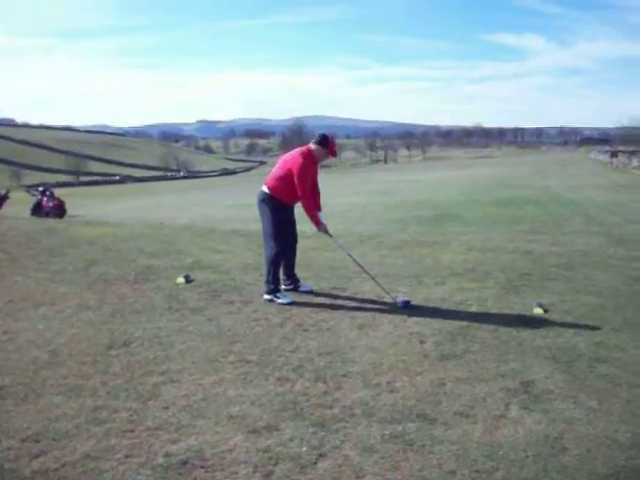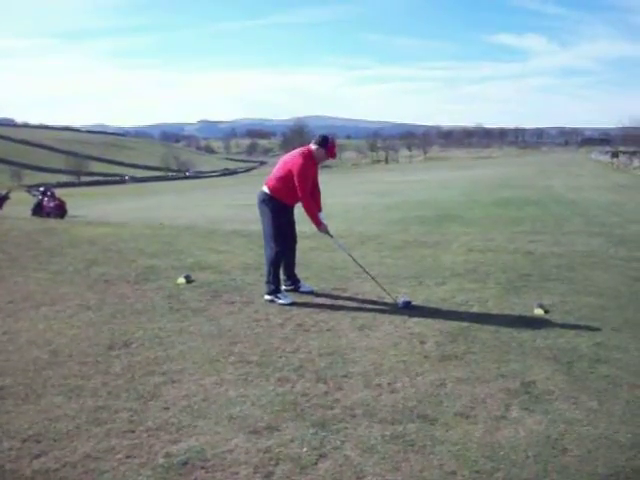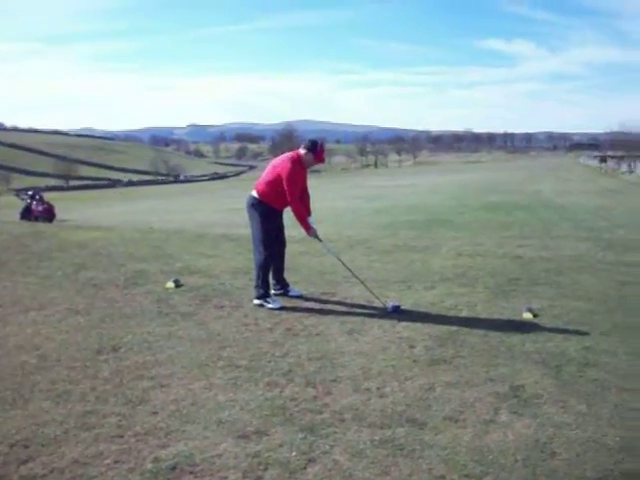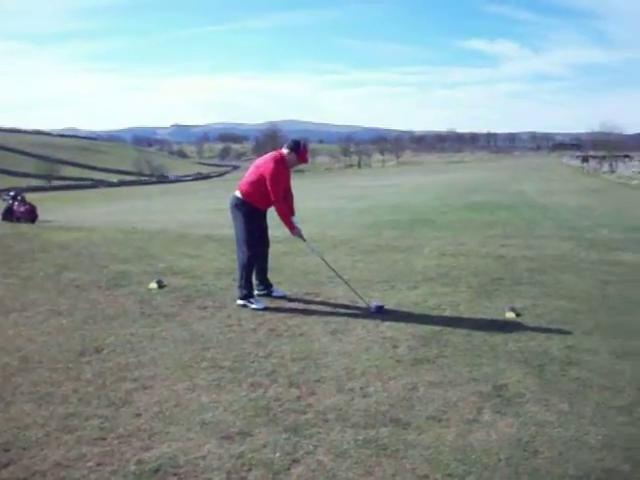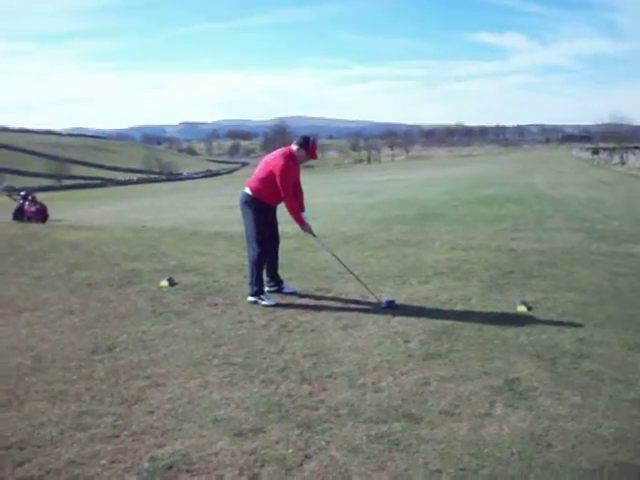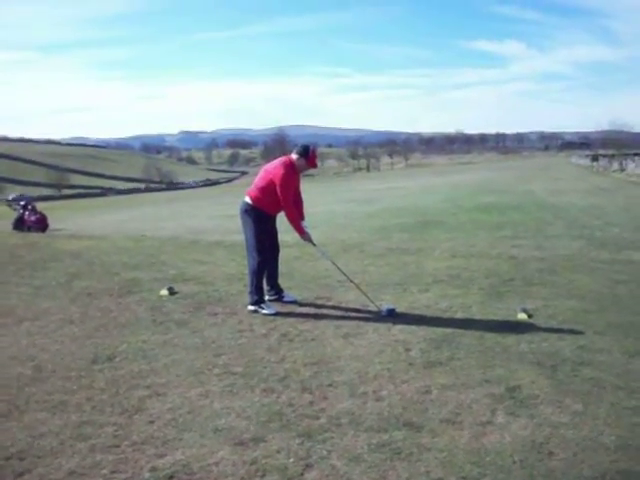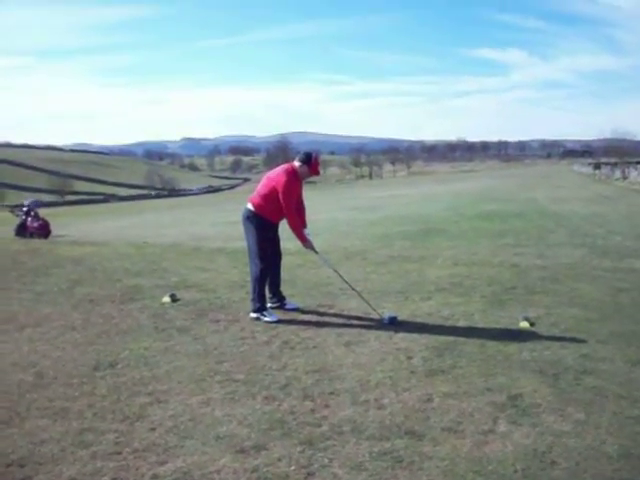
dt=0.2s
person 1, frame 1
left shoulder: (311, 160)
right shoulder: (301, 161)
left elbow: (313, 189)
right elbow: (304, 196)
left wrist: (319, 215)
right wrist: (317, 223)
left hip: (284, 202)
right hip: (271, 201)
left knee: (290, 241)
right knee: (276, 245)
left ankle: (290, 281)
right ankle: (271, 290)
person 1, frame 2
left shoulder: (311, 160)
right shoulder: (301, 162)
left elbow: (314, 189)
right elbow: (305, 197)
left wrist: (320, 216)
right wrist: (318, 223)
left hip: (284, 202)
right hip: (271, 201)
left knee: (290, 242)
right knee: (276, 246)
left ankle: (290, 281)
right ankle: (272, 290)
person 1, frame 3
left shoulder: (300, 165)
right shoulder: (290, 166)
left elbow: (303, 194)
right elbow: (294, 201)
left wrist: (309, 219)
right wrist: (307, 228)
left hip: (273, 207)
right hip: (260, 206)
left knee: (279, 246)
right knee: (265, 250)
left ankle: (279, 286)
right ankle: (261, 295)
person 1, frame 4
left shoulder: (283, 164)
right shoulder: (274, 166)
left elbow: (287, 194)
right elbow: (278, 201)
left wrist: (293, 219)
right wrist: (292, 227)
left hip: (256, 207)
right hip: (244, 206)
left knee: (262, 247)
right knee: (248, 250)
left ankle: (263, 286)
right ankle: (244, 295)
person 1, frame 5
left shoulder: (292, 160)
right shoulder: (283, 162)
left elbow: (296, 189)
right elbow: (288, 197)
left wrist: (303, 215)
right wrist: (301, 223)
left hip: (266, 203)
right hip: (253, 203)
left knee: (272, 243)
right knee: (259, 247)
left ankle: (273, 283)
right ankle: (255, 292)
person 1, frame 6
left shoulder: (292, 169)
right shoulder: (283, 172)
left elbow: (296, 198)
right elbow: (288, 206)
left wrist: (303, 223)
right wrist: (301, 232)
left hip: (266, 212)
right hip: (253, 211)
left knee: (272, 252)
right knee: (259, 256)
left ankle: (273, 291)
right ankle: (255, 301)
person 1, frame 7
left shoulder: (295, 177)
right shoulder: (285, 179)
left elbow: (299, 206)
right elbow: (290, 213)
left wrist: (305, 231)
right wrist: (303, 240)
left hip: (268, 219)
right hip: (256, 219)
left knee: (275, 259)
right knee: (261, 263)
left ankle: (275, 299)
right ankle: (258, 308)
